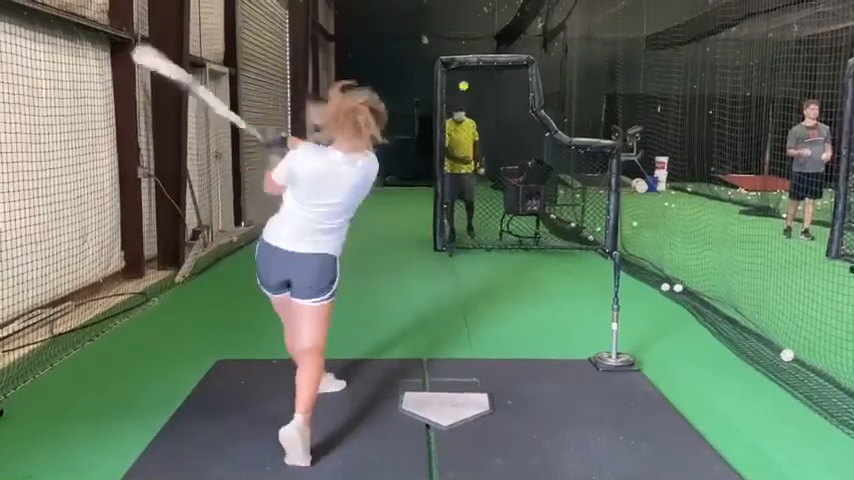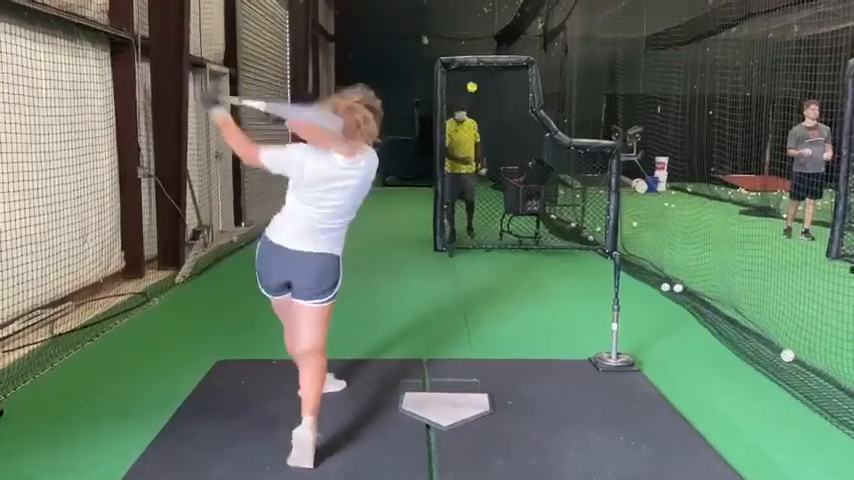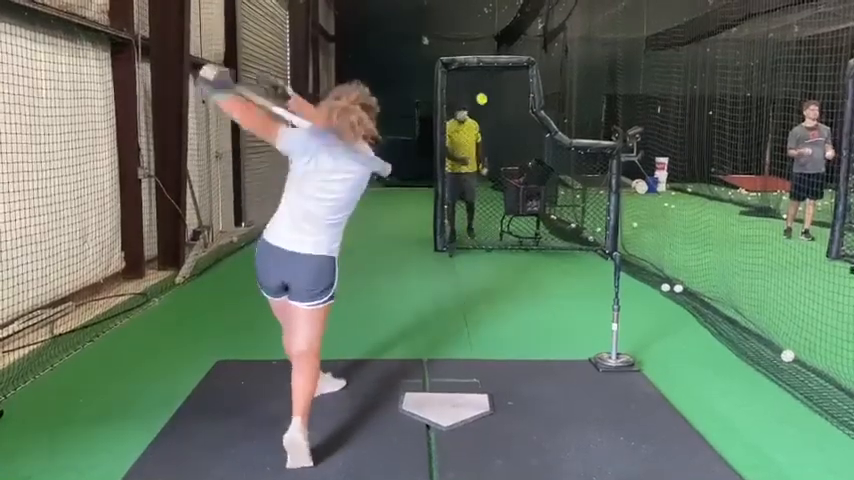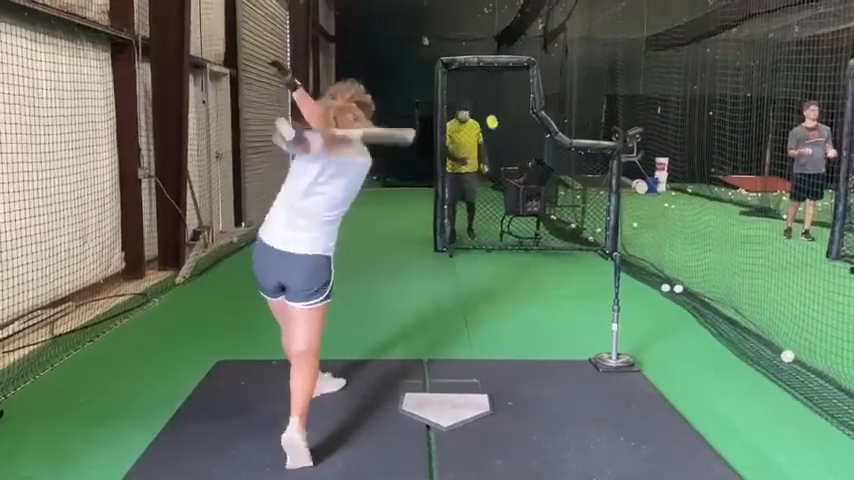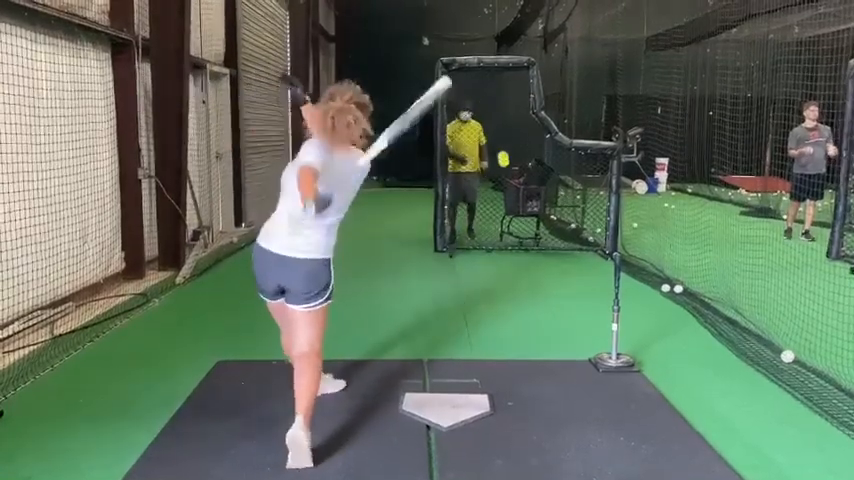
dt=0.1s
person 1, frame 1
left shoulder: (308, 159)
right shoulder: (368, 163)
left elbow: (272, 185)
right wrist: (301, 145)
left hip: (272, 251)
right hip: (317, 261)
left knee: (295, 327)
right knee: (310, 349)
left ankle: (316, 381)
right ankle: (300, 424)
person 1, frame 2
left shoulder: (306, 158)
right shoulder: (368, 161)
left elbow: (250, 154)
left wrist: (218, 111)
right wrist: (298, 122)
left hip: (274, 252)
right hip: (319, 263)
left knee: (296, 329)
right knee: (312, 348)
left ankle: (314, 381)
right ankle: (307, 426)
person 1, frame 3
left shoulder: (313, 145)
right shoulder: (364, 159)
left elbow: (264, 125)
right elbow: (327, 126)
left wrist: (222, 90)
right wrist: (295, 98)
left hip: (272, 252)
right hip: (317, 262)
left knee: (293, 332)
right knee: (306, 349)
left ankle: (311, 380)
right ankle: (298, 426)
person 1, frame 4
left shoulder: (318, 144)
right shoulder: (361, 158)
left elbow: (316, 127)
right elbow: (333, 126)
left wrist: (294, 135)
right wrist: (297, 89)
left hip: (270, 252)
right hip: (312, 261)
left knee: (292, 329)
right knee: (304, 349)
left ankle: (312, 379)
right ankle: (297, 425)
person 1, frame 5
left shoulder: (315, 150)
right shoulder: (360, 164)
left elbow: (308, 173)
left wrist: (312, 195)
right wrist: (305, 101)
left hip: (269, 255)
right hip: (312, 265)
left knee: (291, 331)
right knee: (307, 349)
left ankle: (313, 381)
right ankle: (301, 425)
person 2, frame 1
left shoulder: (824, 129)
right shoulder: (796, 130)
left elbow: (828, 147)
right elbow: (789, 151)
left wrist: (828, 155)
right wrist: (799, 153)
left hip: (817, 171)
right hip: (800, 171)
left knee: (811, 201)
right knee: (795, 201)
left ankle: (805, 230)
right ankle: (788, 227)
person 2, frame 2
left shoulder: (825, 130)
right shoulder: (796, 130)
left elbow: (828, 147)
right elbow: (789, 151)
left wrist: (829, 154)
right wrist: (800, 152)
left hip: (818, 171)
right hip: (800, 171)
left knee: (811, 201)
right knee: (795, 201)
left ankle: (806, 230)
right ankle: (788, 227)
person 2, frame 3
left shoulder: (825, 130)
right shoulder: (796, 131)
left elbow: (828, 148)
right elbow: (789, 152)
left wrist: (831, 153)
right wrist: (800, 152)
left hip: (818, 172)
right hip: (800, 171)
left knee: (811, 201)
right knee: (795, 201)
left ankle: (806, 230)
right ankle: (788, 227)
person 2, frame 4
left shoulder: (825, 130)
right shoulder: (796, 131)
left elbow: (829, 148)
right elbow: (790, 152)
left wrist: (832, 153)
right wrist: (800, 152)
left hip: (818, 172)
right hip: (800, 172)
left knee: (811, 202)
right knee: (795, 202)
left ankle: (806, 231)
right ankle: (788, 228)
person 2, frame 5
left shoulder: (826, 130)
right shoulder: (796, 132)
left elbow: (830, 148)
right elbow: (790, 152)
left wrist: (833, 151)
right wrist: (801, 152)
left hip: (818, 172)
right hip: (800, 172)
left knee: (812, 202)
right knee: (795, 202)
left ankle: (806, 231)
right ankle: (788, 228)
person 3, frame 1
left shoulder: (471, 123)
right shoulder: (446, 127)
left elbow: (476, 143)
right elbow: (444, 150)
left wrist: (479, 162)
right wrist: (459, 159)
left hip: (469, 169)
right hip: (451, 170)
left knee: (469, 200)
right knee: (449, 201)
left ankle: (470, 226)
right ankle: (451, 230)
person 3, frame 2
left shoulder: (472, 124)
right shoulder: (447, 127)
left elbow: (477, 145)
right elbow: (444, 150)
left wrist: (480, 163)
right wrist: (459, 159)
left hip: (470, 170)
right hip: (452, 171)
left knee: (470, 200)
right knee: (450, 202)
left ankle: (470, 226)
right ankle: (452, 230)
person 3, frame 3
left shoulder: (474, 125)
right shoulder: (447, 127)
left elbow: (478, 145)
right elbow: (444, 149)
left wrist: (482, 164)
right wrist: (458, 159)
left hip: (471, 170)
right hip: (453, 170)
left knee: (470, 200)
right knee: (451, 202)
left ankle: (470, 227)
right ankle: (452, 231)
person 3, frame 4
left shoulder: (475, 125)
right shoulder: (449, 127)
left elbow: (480, 145)
left wrist: (484, 162)
right wrist: (457, 159)
left hip: (472, 170)
right hip: (454, 170)
left knee: (471, 201)
right knee: (452, 202)
left ankle: (470, 227)
right ankle: (452, 231)
person 3, frame 5
left shoulder: (477, 126)
right shoulder: (450, 128)
left elbow: (483, 145)
right elbow: (445, 148)
left wrist: (484, 160)
right wrist: (457, 158)
left hip: (473, 170)
right hip: (455, 170)
left knee: (472, 201)
right knee: (453, 202)
left ankle: (470, 228)
right ankle: (452, 231)
